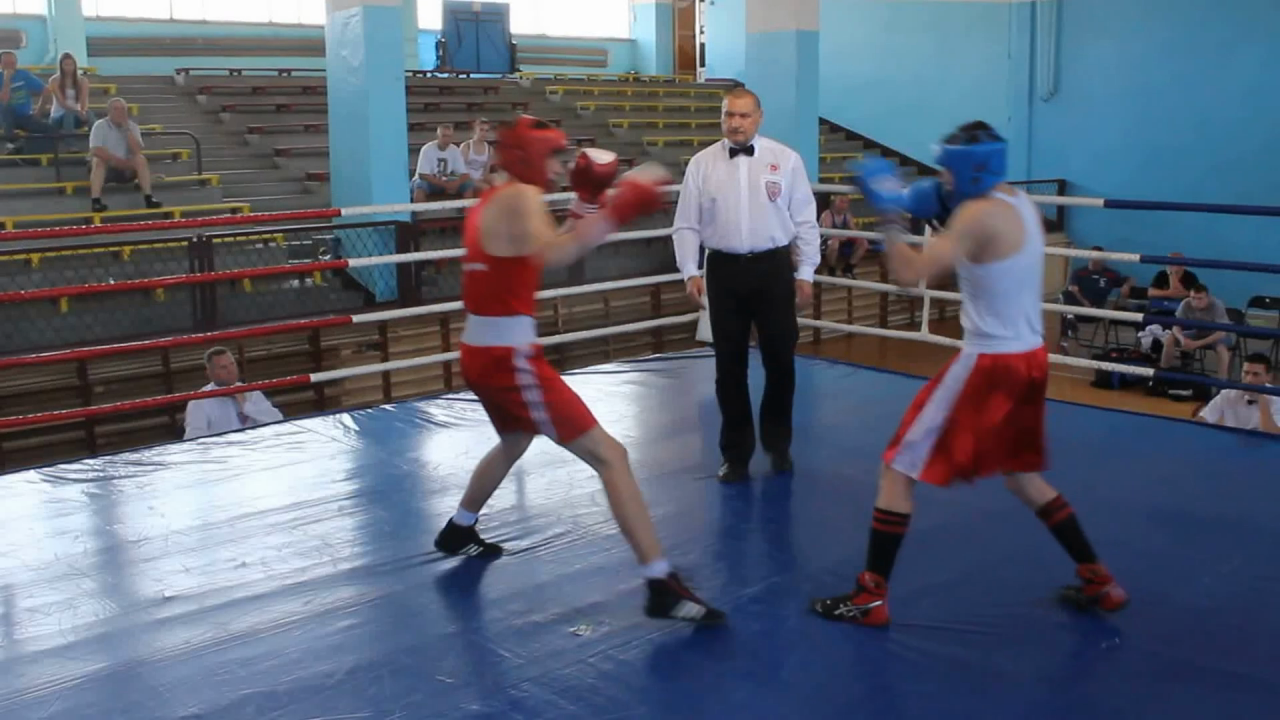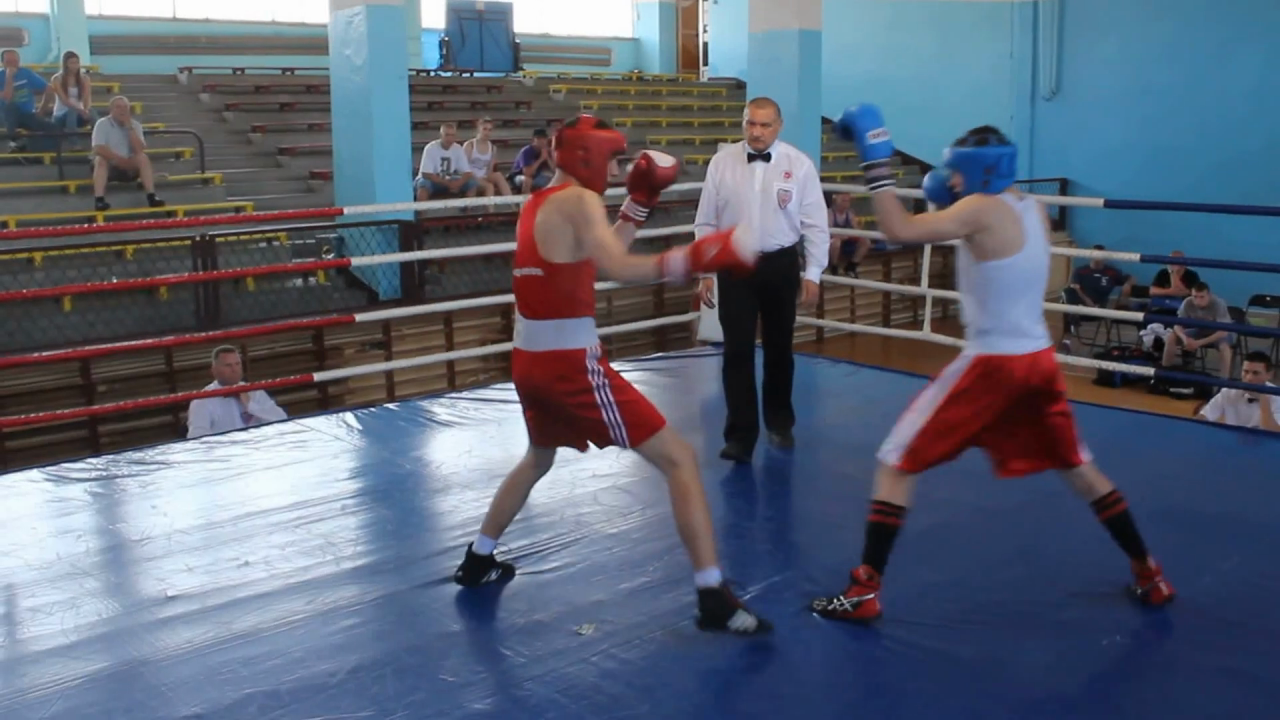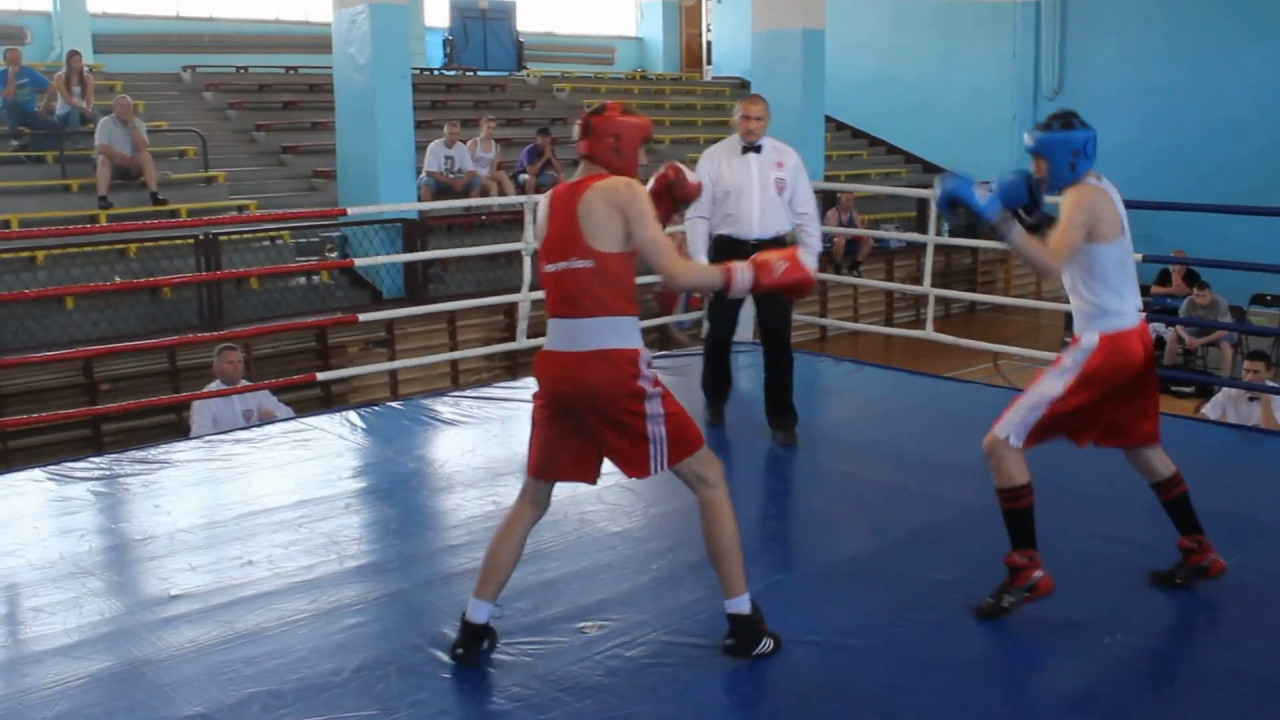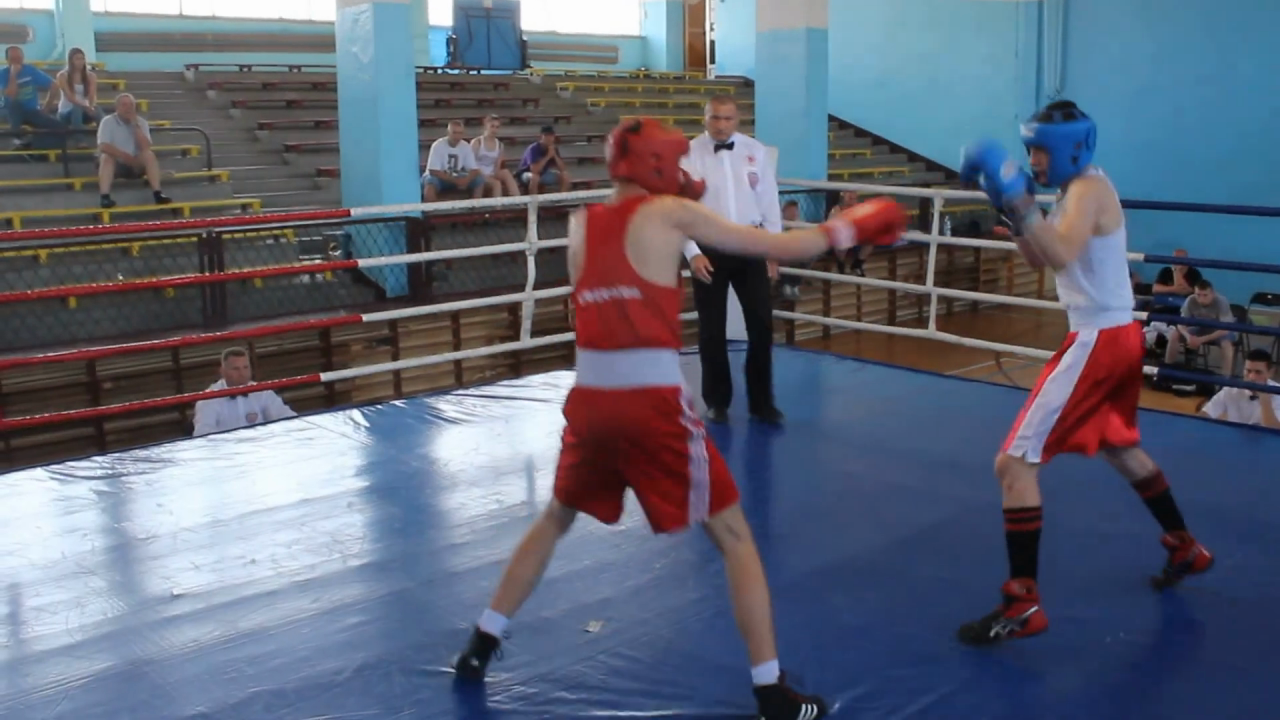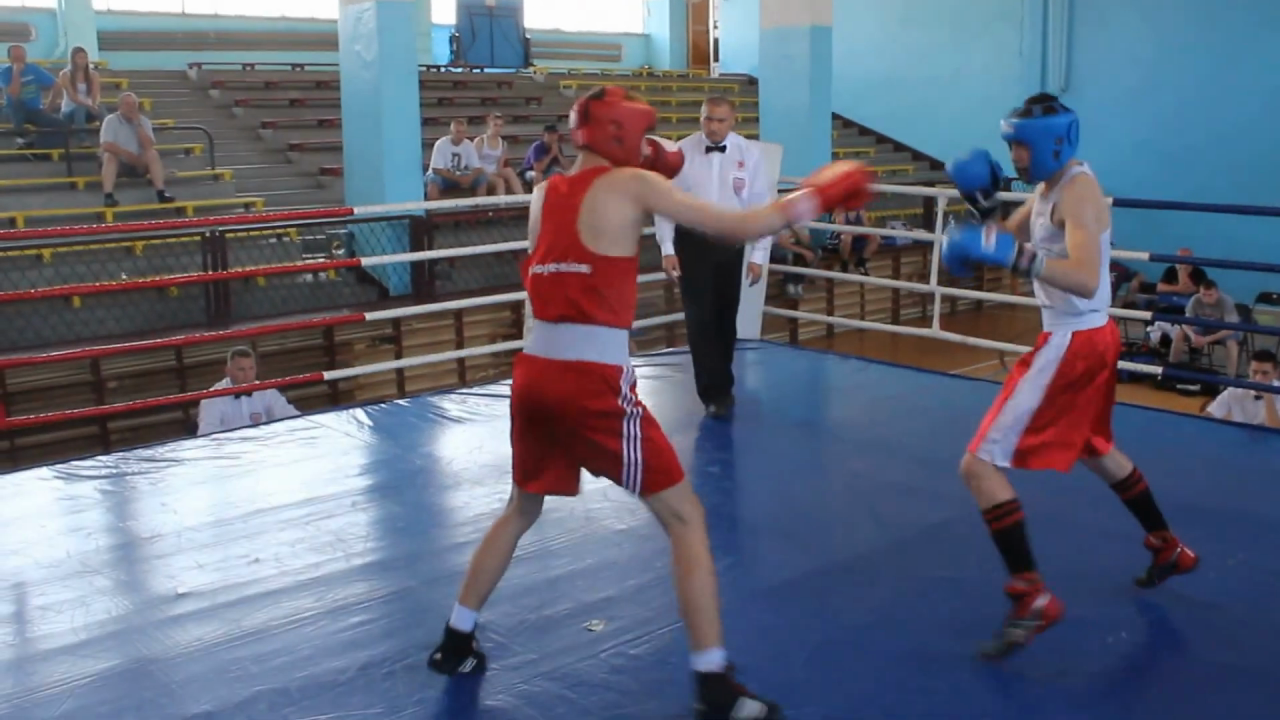
dt=0.4s
person 1, frame 1
left shoulder: (485, 204)
right shoulder: (521, 197)
left elbow: (545, 249)
right elbow: (554, 256)
left wrist: (588, 197)
right wrist: (612, 210)
left hip: (477, 353)
right hip: (509, 358)
left knee: (516, 441)
right knee: (611, 458)
left ankle: (458, 531)
right ankle: (662, 586)
person 1, frame 2
left shoulder: (536, 204)
right shoulder: (577, 199)
right elbow: (617, 268)
left wrist: (641, 198)
right wrist: (697, 256)
left hip: (529, 359)
right hip: (572, 362)
left knee: (539, 458)
right knee: (680, 459)
left ankle: (478, 560)
right ankle: (714, 597)
person 1, frame 3
left shoulder: (549, 204)
right shoulder: (622, 191)
right elbow: (677, 275)
left wrist: (661, 207)
right wrist: (755, 273)
left hip: (558, 367)
right hip: (617, 368)
left knee: (531, 502)
right knee: (710, 482)
left ankle: (472, 631)
right ankle: (744, 623)
person 1, frame 4
left shoulder: (580, 226)
right shoulder: (671, 213)
right elbow: (778, 247)
right wrist: (849, 228)
left hip: (592, 401)
right hip: (656, 403)
left knee: (553, 523)
right knee: (735, 542)
left ankle: (480, 645)
person 1, frame 5
left shoulder: (544, 194)
right shoulder: (630, 183)
right elbow: (736, 228)
right wrist: (814, 197)
left hip: (535, 375)
right hip: (598, 383)
left knee: (520, 511)
right knee: (685, 519)
left ankle: (456, 641)
person 2, frame 1
left shoulder: (977, 215)
right shoulder: (1019, 206)
left elbow: (908, 274)
left wrist: (889, 210)
right wrist: (946, 216)
left hip: (988, 364)
right hip: (1028, 358)
left knee: (900, 469)
right knee: (1023, 475)
left ankle: (871, 596)
right ankle: (1098, 580)
person 2, frame 2
left shoulder: (980, 209)
right shoulder: (1035, 210)
left elbow: (902, 230)
left wrist: (876, 160)
right wrist: (956, 209)
left hip: (990, 365)
right hip: (1038, 360)
left knee: (894, 464)
right knee: (1078, 468)
left ankle: (864, 590)
right ankle: (1149, 577)
person 2, frame 3
left shoulder: (1082, 198)
right shoulder: (1099, 191)
left elbow: (1051, 264)
right elbow: (1064, 258)
left wrist: (996, 215)
right wrist: (1029, 216)
left hip: (1104, 347)
right hip: (1132, 339)
left knee: (1001, 443)
right knee: (1140, 446)
left ankle: (1027, 571)
right ankle: (1200, 553)
person 2, frame 4
left shoulder: (1088, 190)
right shoulder: (1079, 188)
left elbow: (1059, 257)
right elbow: (1041, 258)
left wrist: (1017, 196)
right wrist: (1013, 206)
left hip: (1099, 341)
right hip: (1120, 337)
left knee: (1015, 463)
right knee: (1120, 449)
left ankle: (1023, 604)
right ankle: (1186, 548)
person 2, frame 5
left shoulder: (1079, 190)
right shoulder: (1049, 187)
left elbow: (1085, 279)
right elbow: (1010, 241)
left wrist: (1014, 253)
right wrist: (980, 202)
left hip: (1074, 342)
right hip: (1082, 338)
left knee: (979, 465)
right knee: (1094, 449)
left ankle: (1033, 598)
right ankle: (1168, 548)
person 3, frame 1
left shoulder: (786, 160)
right shoulder: (701, 163)
left elbow: (805, 220)
right elbow: (686, 225)
left wrist: (805, 273)
right wrist: (691, 271)
left hip: (773, 268)
right hip: (723, 270)
left knee: (780, 360)
right knee: (729, 366)
left ankle: (777, 442)
right ankle: (736, 454)
person 3, frame 2
left shoulder: (799, 165)
right shoulder: (721, 162)
left elbow: (815, 225)
right elbow: (706, 222)
left wrist: (812, 273)
right wrist: (705, 271)
left hip: (780, 265)
left knee: (779, 350)
right knee: (737, 352)
left ankle: (779, 423)
right ankle: (741, 436)
person 3, frame 3
left shoulder: (787, 158)
right shoulder: (714, 157)
left elbow: (805, 213)
right elbow: (698, 215)
left wrist: (809, 259)
right wrist: (700, 261)
left hip: (773, 253)
right hip: (728, 252)
left knee: (777, 340)
right knee: (719, 335)
left ankle: (782, 420)
right ankle: (715, 401)
person 3, frame 4
left shoulder: (756, 151)
right shoulder: (689, 156)
left elbow: (770, 204)
right wrist: (692, 253)
right hip: (708, 248)
left knee: (761, 324)
right knee: (712, 329)
left ankle: (761, 401)
right ankle: (717, 401)
person 3, frame 5
left shoulder: (750, 154)
right shoulder: (681, 152)
left elbow: (761, 206)
left wrist: (758, 254)
right wrist: (667, 249)
left hip: (731, 243)
right hip: (692, 241)
left knee: (725, 320)
right knee: (700, 321)
left ankle: (723, 387)
right ankle: (713, 394)
